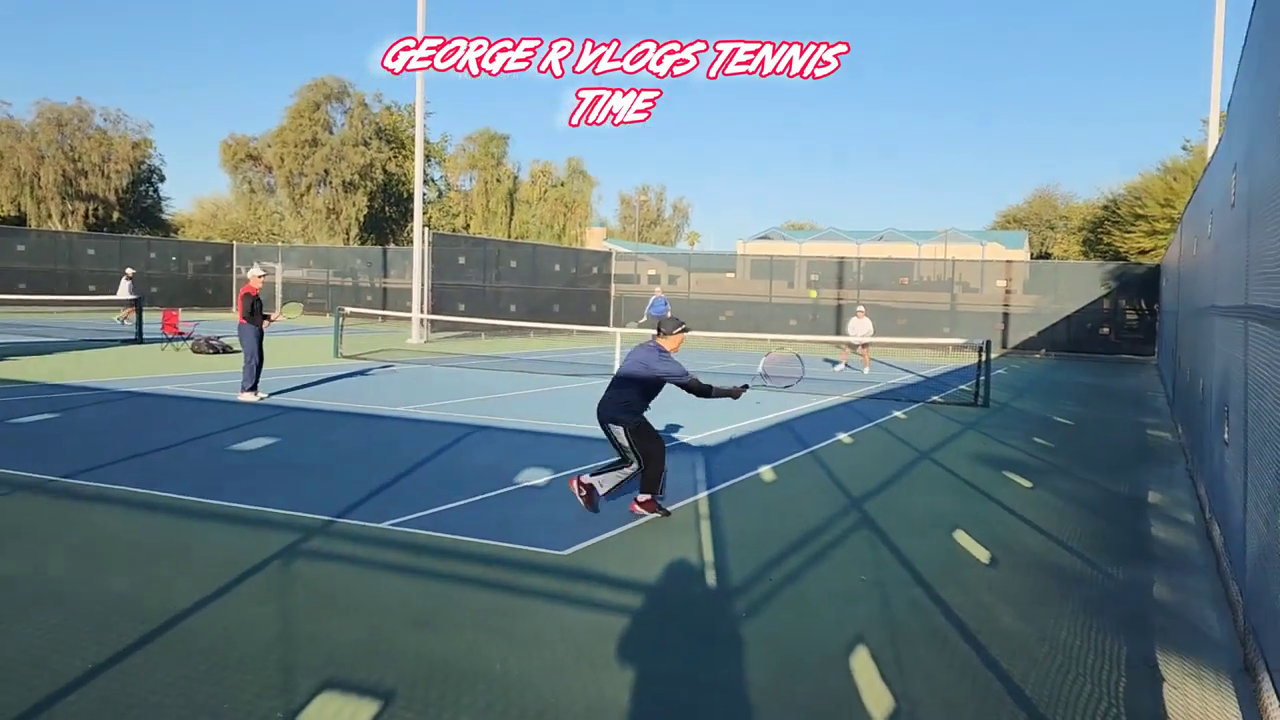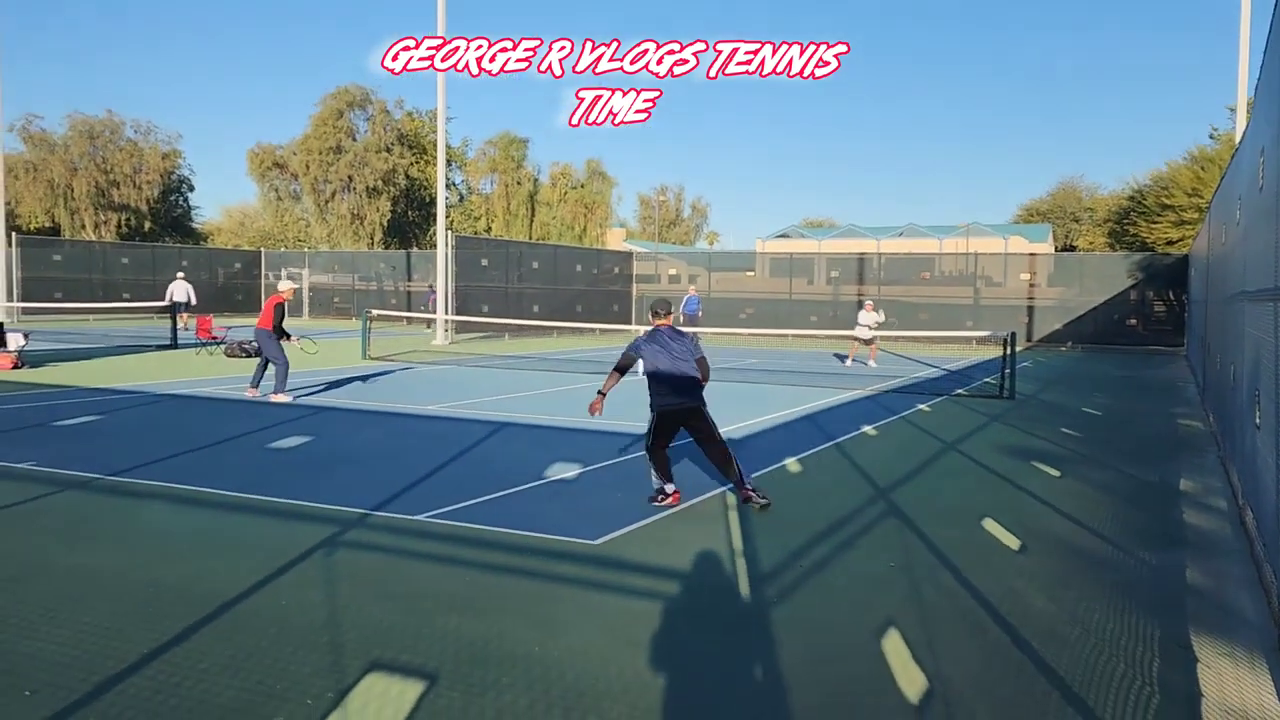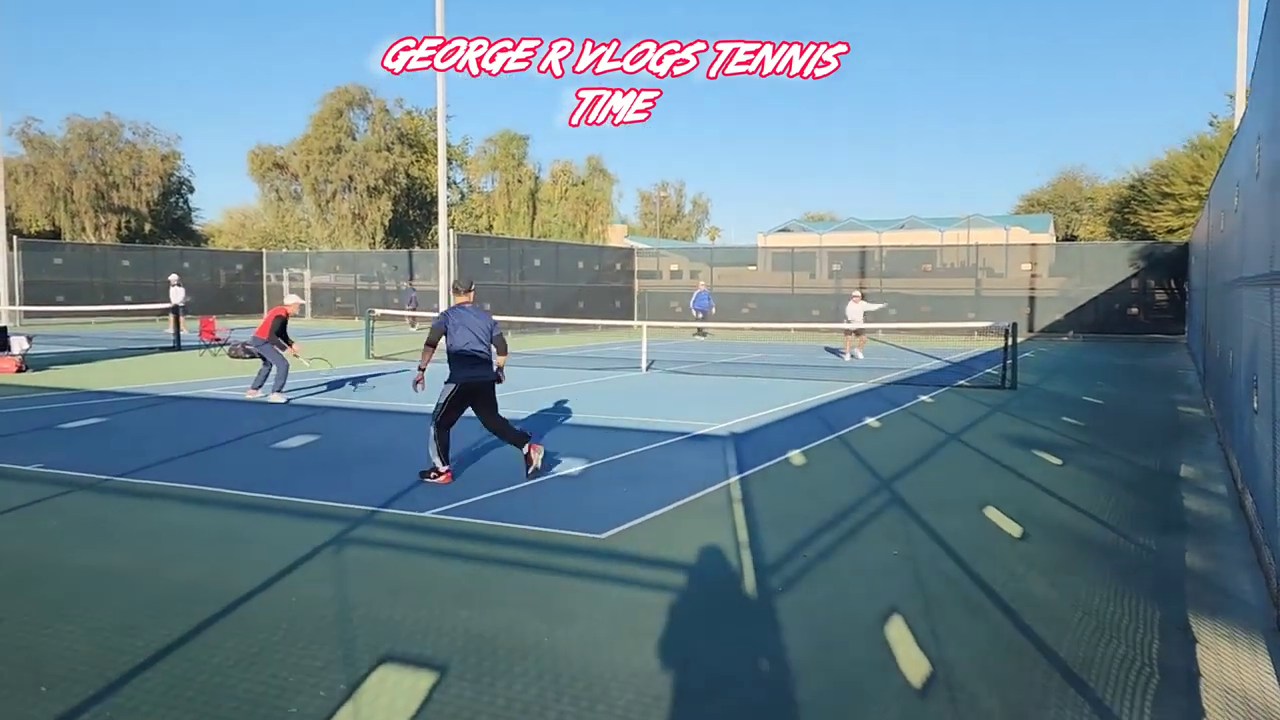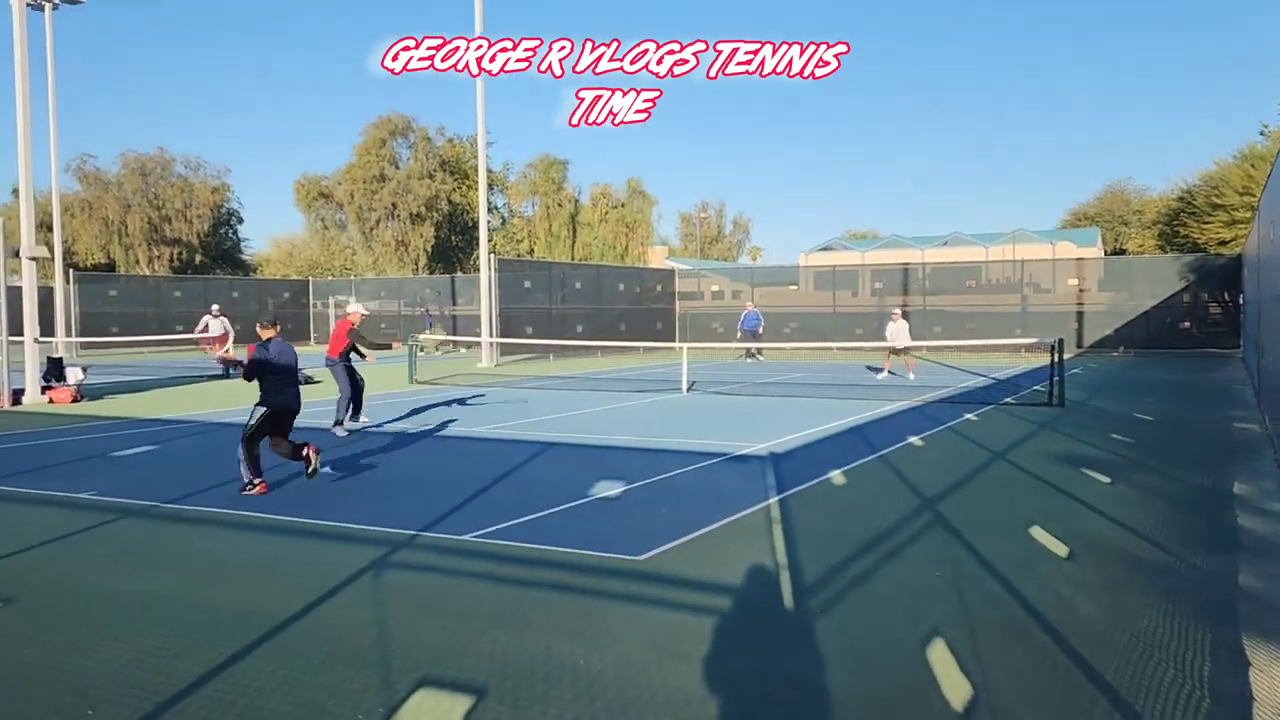
dt=0.7s
person 1, frame 1
left shoulder: (642, 350)
right shoulder: (666, 364)
right elbow: (698, 389)
right wrist: (730, 392)
left hip: (622, 412)
right hip: (615, 415)
left knee: (657, 447)
right knee: (634, 462)
left ankle: (644, 499)
right ankle: (586, 483)
person 1, frame 2
left shoulder: (643, 342)
right shoulder: (688, 338)
left elbow: (620, 369)
right elbow: (704, 373)
left wrist: (601, 395)
left hip: (663, 407)
right hip: (692, 403)
left knee: (656, 448)
right knee: (717, 447)
left ankle: (668, 491)
right ankle: (746, 491)
person 1, frame 3
left shoulder: (446, 316)
right shoulder: (486, 317)
left elbow: (430, 343)
right elbow: (502, 348)
left wrist: (421, 370)
right wrist: (498, 371)
left hip: (462, 379)
right hip: (485, 378)
left knee: (439, 423)
right knee: (493, 420)
left ankle: (442, 470)
right ankle: (528, 448)
person 1, frame 4
left shoulder: (262, 348)
right shoulder: (288, 348)
left elbow: (248, 375)
left wrist: (245, 367)
right wrist: (250, 365)
left hip: (271, 403)
right hip: (292, 403)
left knee: (248, 441)
right knee: (279, 443)
left ankle: (256, 482)
right ankle: (306, 452)
